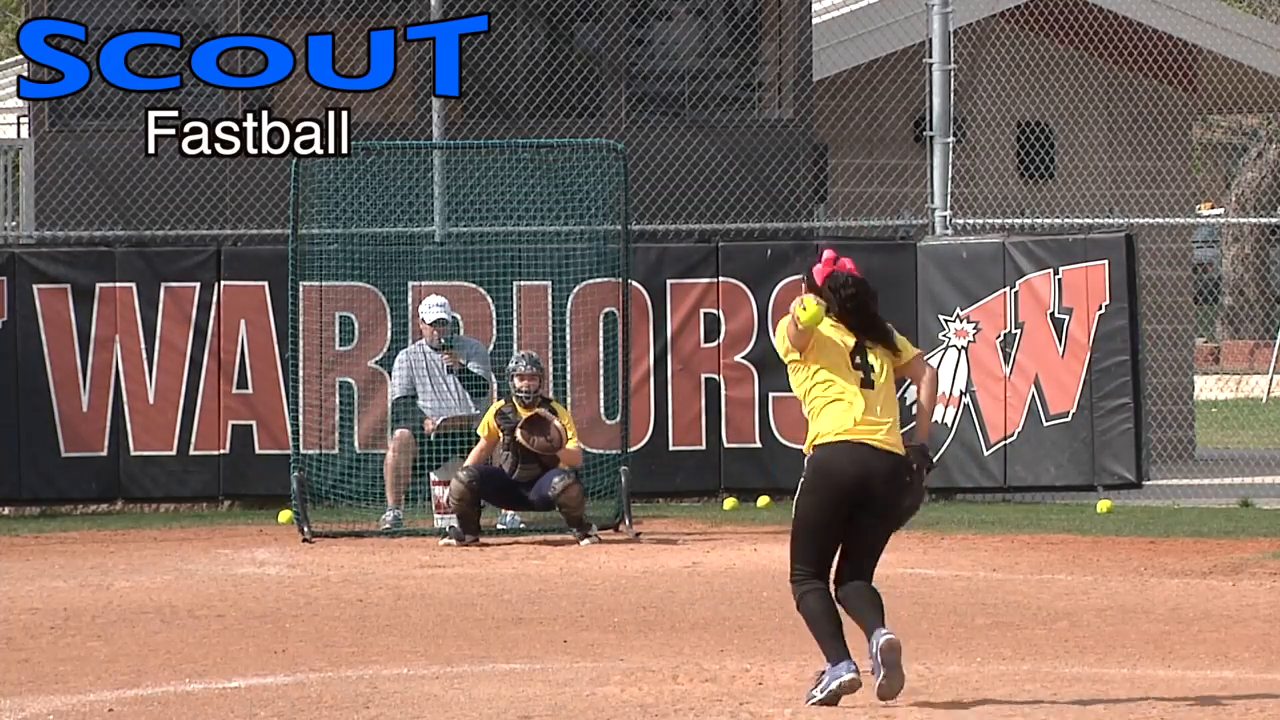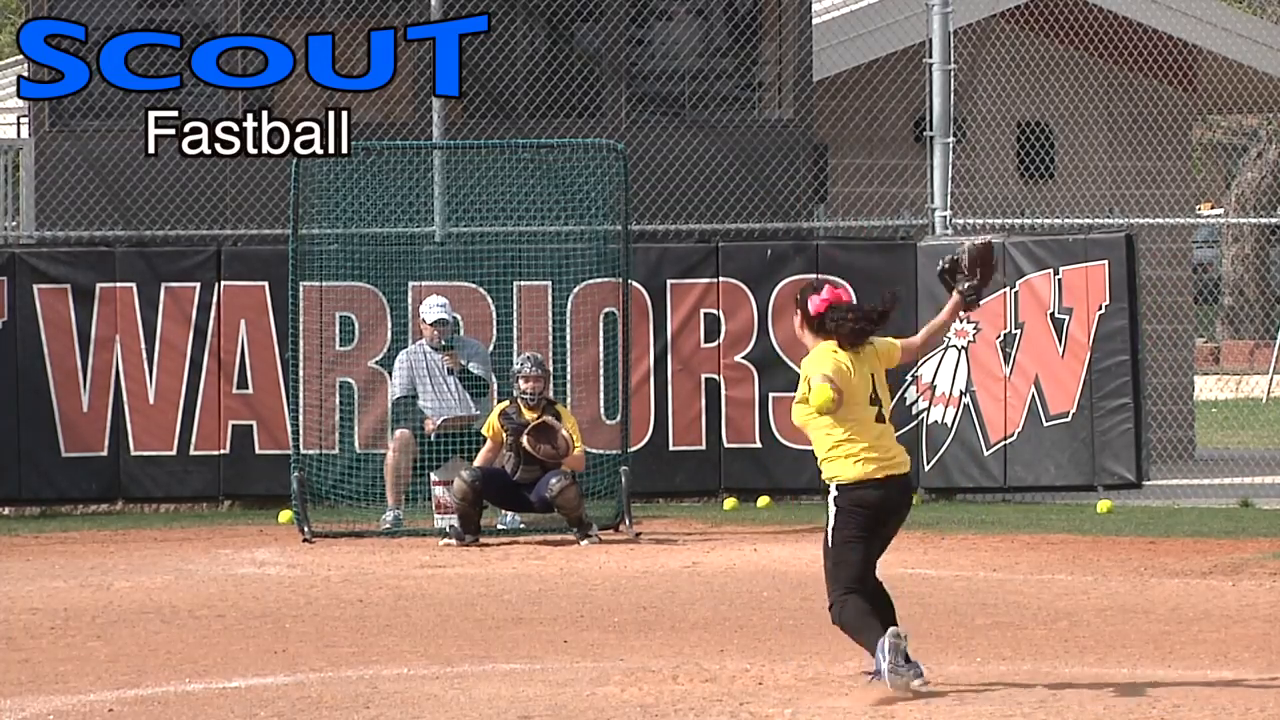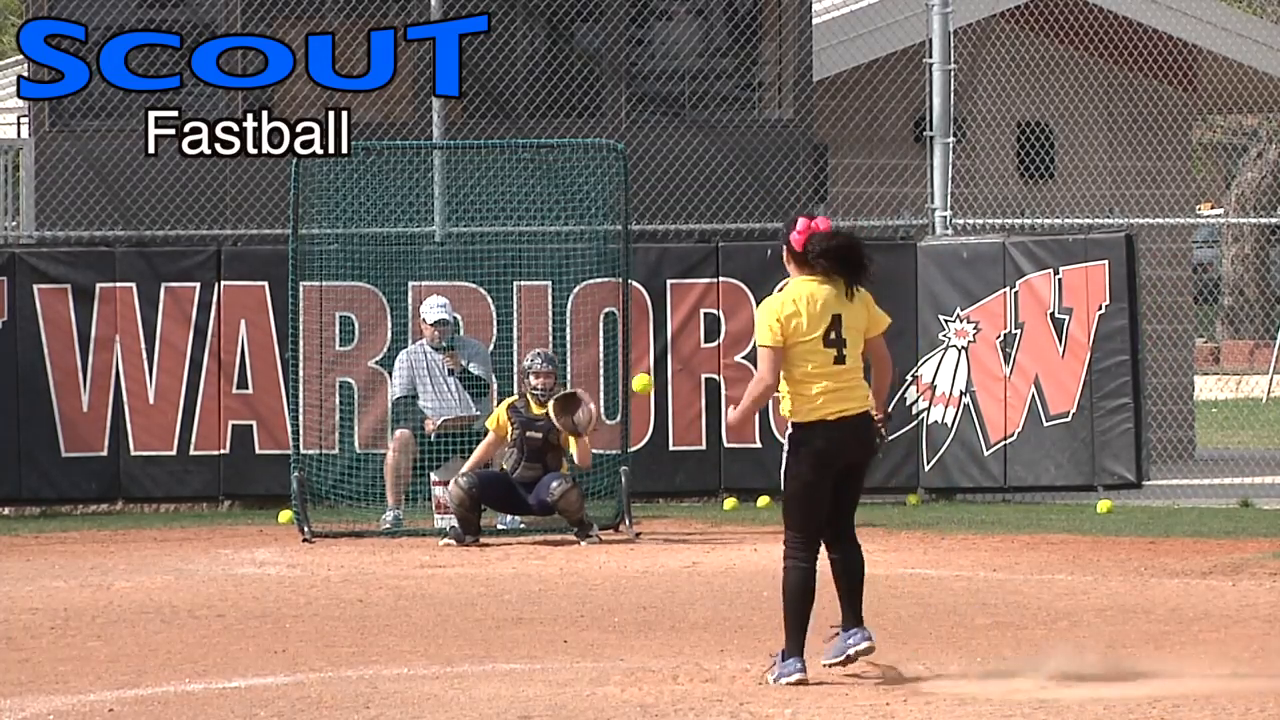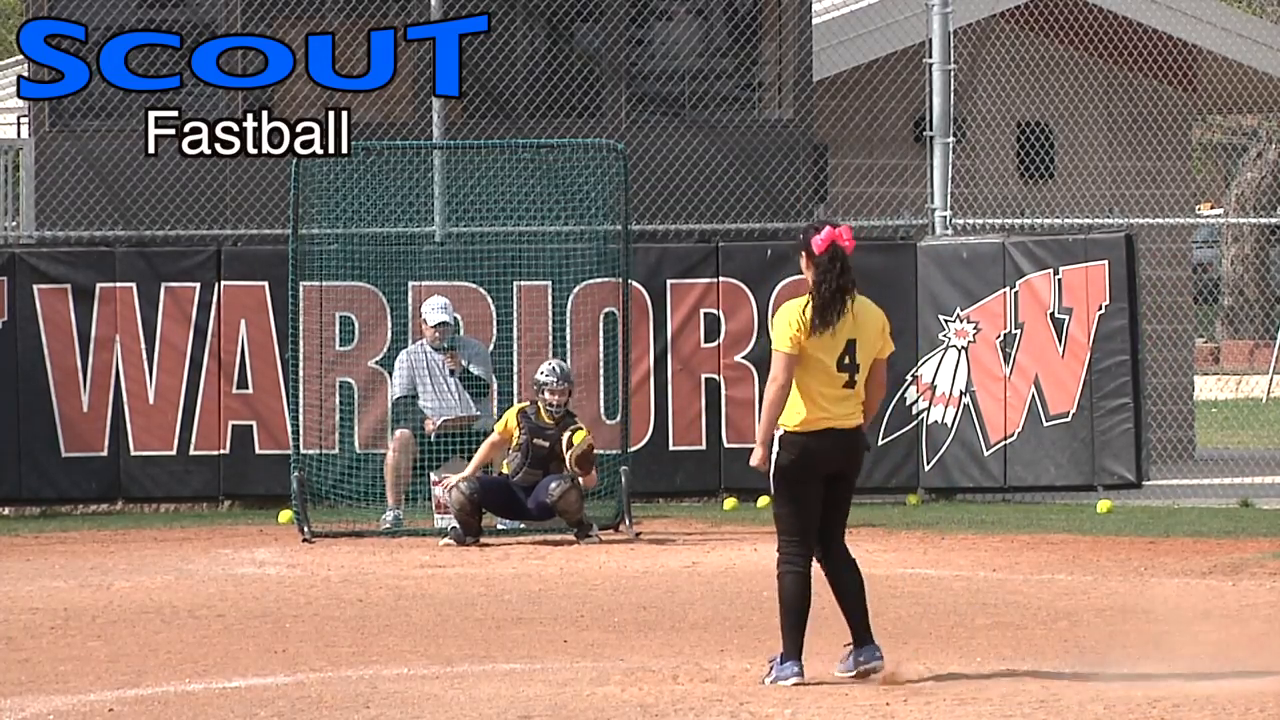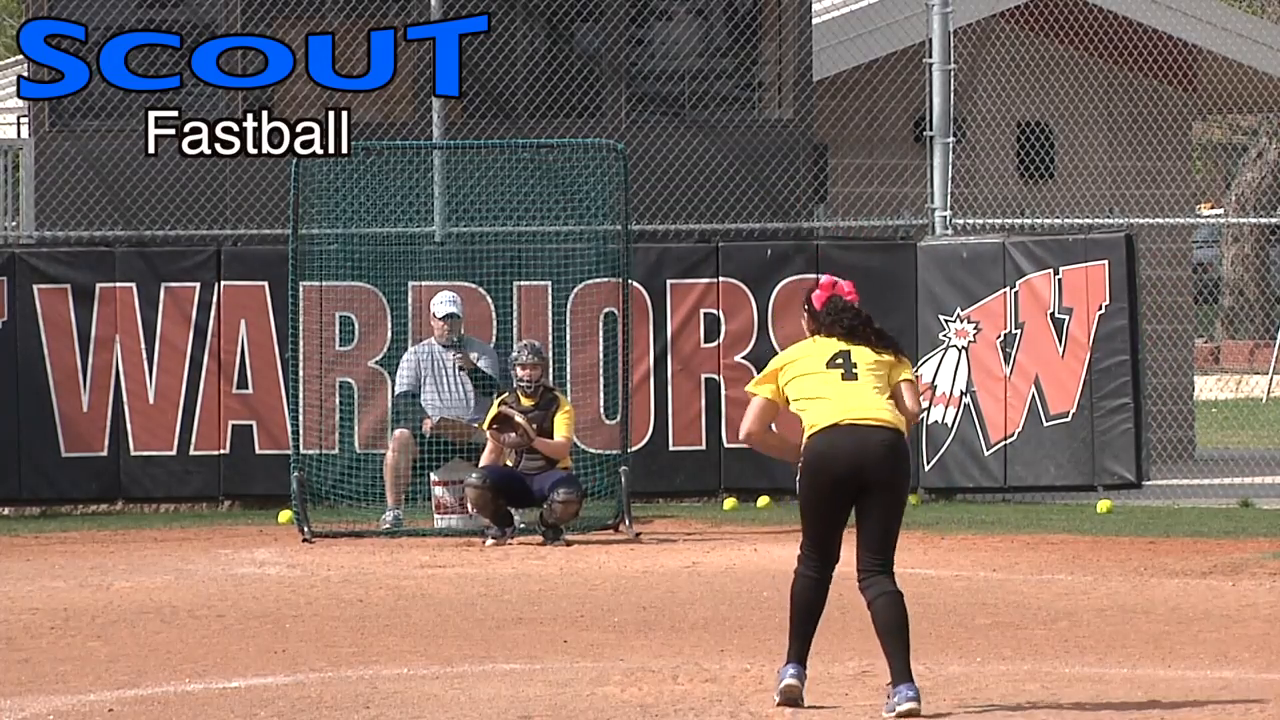
dt=0.4s
person 1, frame 1
left shoulder: (807, 339)
right shoulder: (885, 336)
left elbow: (794, 334)
right elbow: (926, 375)
right wrist: (920, 441)
left hip: (835, 460)
right hip: (891, 465)
left knee: (808, 579)
right knee: (854, 579)
left ankle: (840, 665)
right ankle: (879, 636)
person 1, frame 2
left shoulder: (819, 365)
right shoulder: (872, 349)
left elbow: (803, 421)
right elbow: (919, 344)
right wrist: (953, 307)
left hip: (856, 491)
right hip: (898, 484)
left knee: (846, 601)
right knee: (858, 576)
left ankle: (886, 643)
right ankle: (900, 661)
person 1, frame 3
left shoulder: (777, 307)
right shoulder: (857, 297)
left elbow: (766, 382)
right elbow: (883, 364)
left wrist: (739, 412)
right wrist: (878, 412)
left hip: (811, 436)
right hip: (859, 429)
left knee: (800, 546)
right knee: (839, 532)
left ankle: (793, 659)
right ankle: (853, 629)
person 1, frame 4
left shoulder: (795, 314)
right shoulder: (873, 315)
left elbow: (779, 381)
right elbow: (878, 387)
left wrist: (762, 440)
left hip: (802, 443)
right hip: (849, 442)
left knee: (794, 552)
right knee: (832, 546)
left ankle: (790, 661)
right ankle: (866, 649)
person 1, frame 5
left shoulder: (790, 358)
right shoulder: (885, 352)
left elbow: (750, 431)
right elbow: (911, 408)
left wrist: (801, 459)
left hip: (827, 447)
right hip: (886, 445)
left knee: (814, 561)
right knee: (876, 570)
left ankle: (793, 670)
person 2, frame 1
left shoulder: (473, 349)
right shoulder: (408, 357)
left elbow: (483, 391)
right elbow: (401, 404)
left wrist: (461, 368)
right wrist: (423, 420)
left hip: (472, 428)
right hip: (428, 430)
right knee: (401, 437)
left ankle: (511, 512)
right ankle: (394, 511)
person 2, frame 2
left shoulder: (474, 349)
right shoulder: (408, 357)
left elbow: (482, 390)
right elbow: (401, 404)
left wrist: (460, 369)
right wrist: (422, 421)
left hip: (473, 428)
right hip: (429, 431)
right knee: (401, 438)
right ankle: (393, 511)
person 2, frame 3
left shoulder: (474, 349)
right shoulder: (408, 357)
left elbow: (482, 391)
right elbow: (401, 403)
left wrist: (460, 369)
right wrist: (422, 421)
left hip: (473, 429)
right hip: (429, 432)
right knee: (401, 438)
right ankle: (393, 511)
person 2, frame 4
left shoulder: (475, 349)
right shoulder: (408, 357)
left elbow: (483, 392)
right elbow: (401, 403)
left wrist: (461, 370)
right wrist: (422, 420)
left hip: (474, 430)
right hip: (429, 432)
right knee: (401, 438)
right ankle: (393, 511)
person 2, frame 5
left shoulder: (481, 350)
right shoulder: (415, 354)
left elbow: (490, 388)
right elbow: (403, 399)
left wrist: (469, 366)
right wrist: (421, 419)
right hip: (430, 431)
right knee: (400, 438)
right ankle: (393, 511)
person 3, frame 1
left shoulder: (556, 412)
right shoulder: (499, 411)
left elbow: (577, 460)
right elbow: (482, 449)
left wrist: (557, 447)
right wrist: (457, 481)
left hip: (544, 484)
right hip: (509, 483)
left knee: (566, 483)
right knee: (464, 479)
left ankle: (583, 529)
right ankle: (466, 532)
person 3, frame 2
left shoulder: (560, 415)
right shoulder: (503, 412)
left elbow: (580, 464)
right elbow: (490, 450)
right wrist: (467, 485)
left hip: (544, 488)
right hip: (511, 485)
left knee: (562, 483)
right knee: (466, 479)
left ankle: (583, 529)
right ankle: (467, 531)
person 3, frame 3
right shoulder: (511, 407)
left elbow: (583, 462)
right elbow: (490, 444)
left wrist: (580, 435)
right wrist: (462, 474)
left hip: (544, 491)
right hip: (511, 485)
left knee: (562, 487)
right knee: (463, 486)
left ankle: (584, 529)
right ankle: (468, 531)
person 3, frame 4
left shoulder: (573, 429)
right shoulder: (520, 413)
left elbow: (590, 483)
right elbow: (494, 443)
left wrist: (584, 473)
right wrist: (467, 473)
left hip: (543, 497)
right hip: (510, 489)
left knee: (562, 487)
right knee: (462, 492)
left ankle: (583, 529)
right ankle: (468, 532)
person 3, frame 5
left shoulder: (558, 404)
right shoulder: (504, 404)
left elbow: (563, 450)
right elbow: (492, 450)
left wrist: (531, 439)
right wrist: (475, 488)
left hip: (549, 475)
right hip: (515, 477)
left knee: (569, 497)
right knee: (476, 484)
left ankle: (549, 526)
right ankle: (503, 527)
